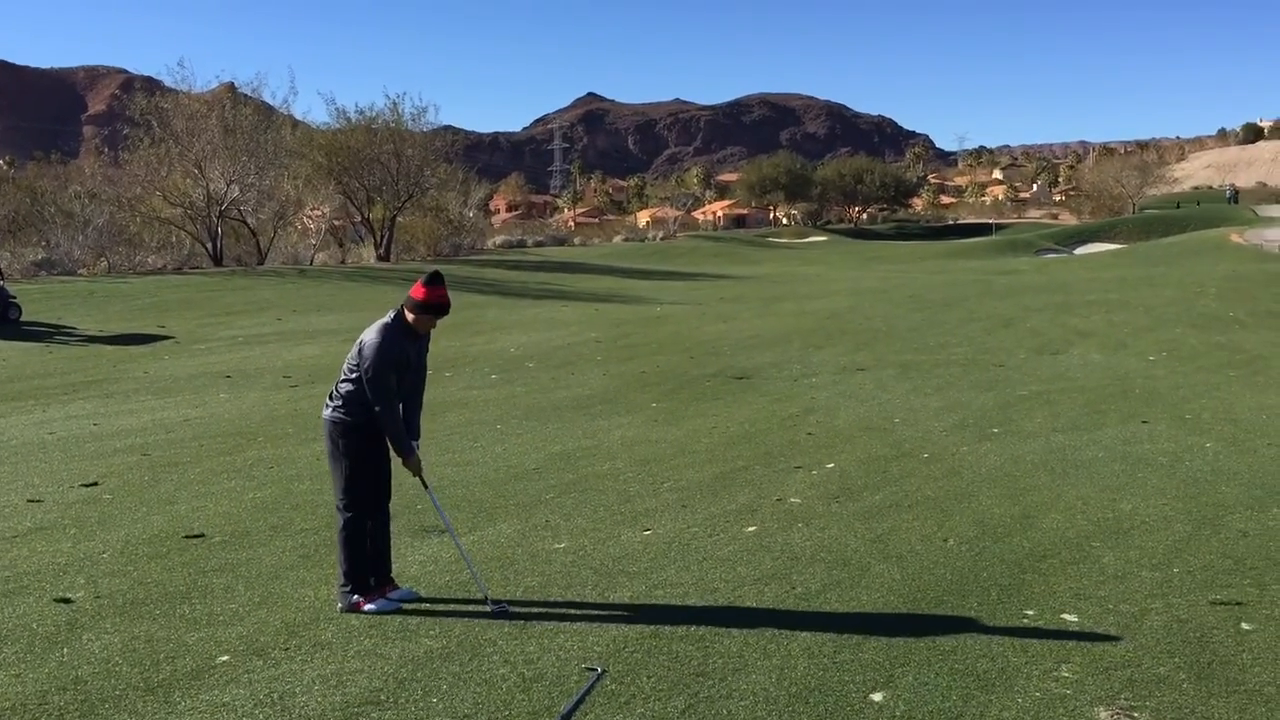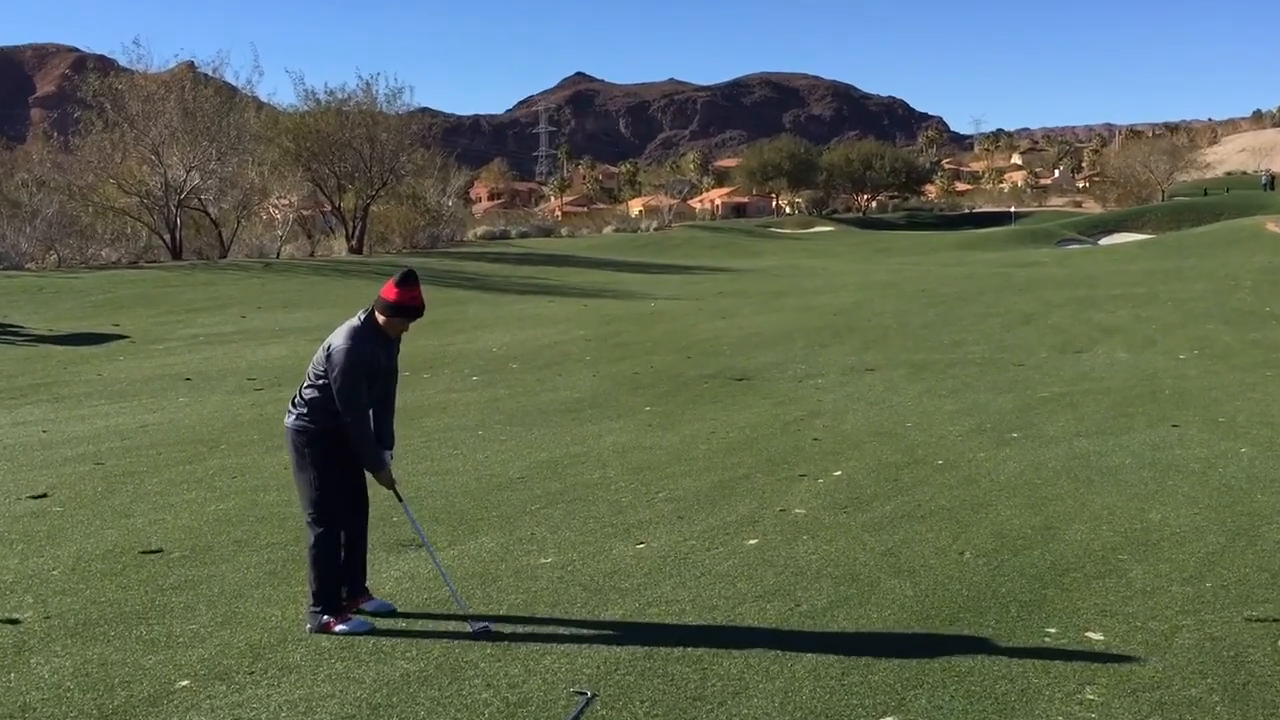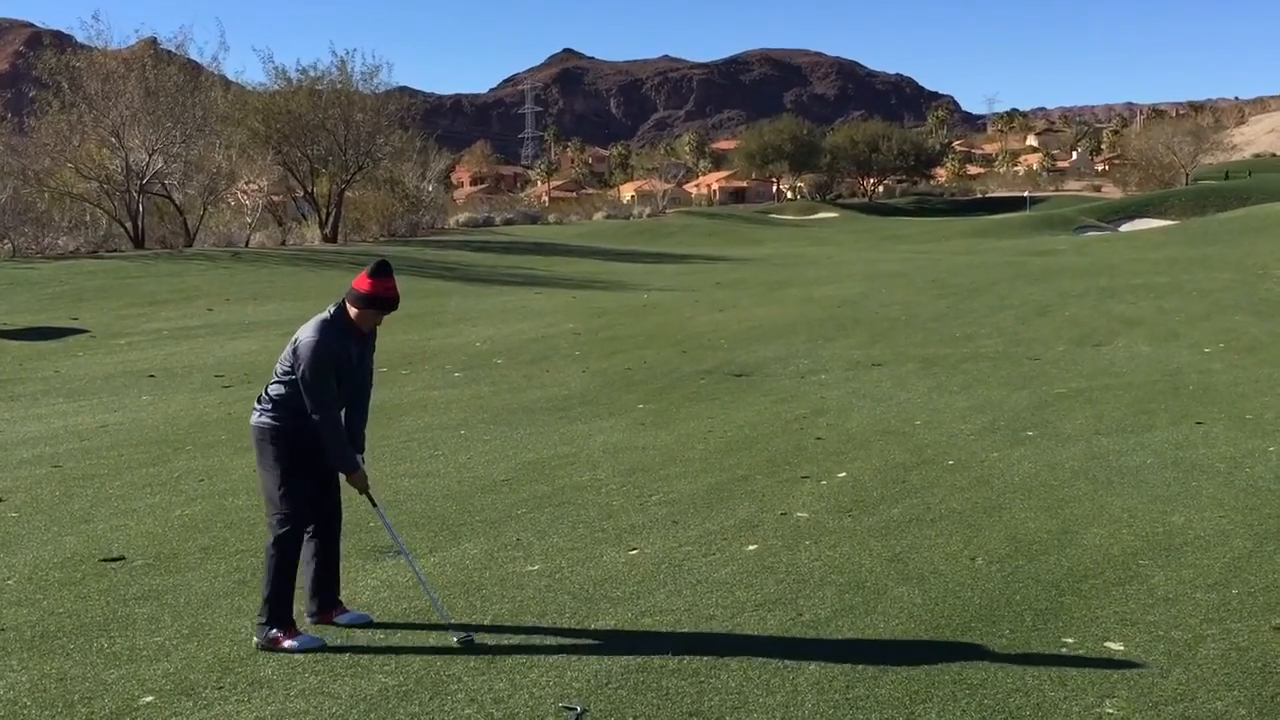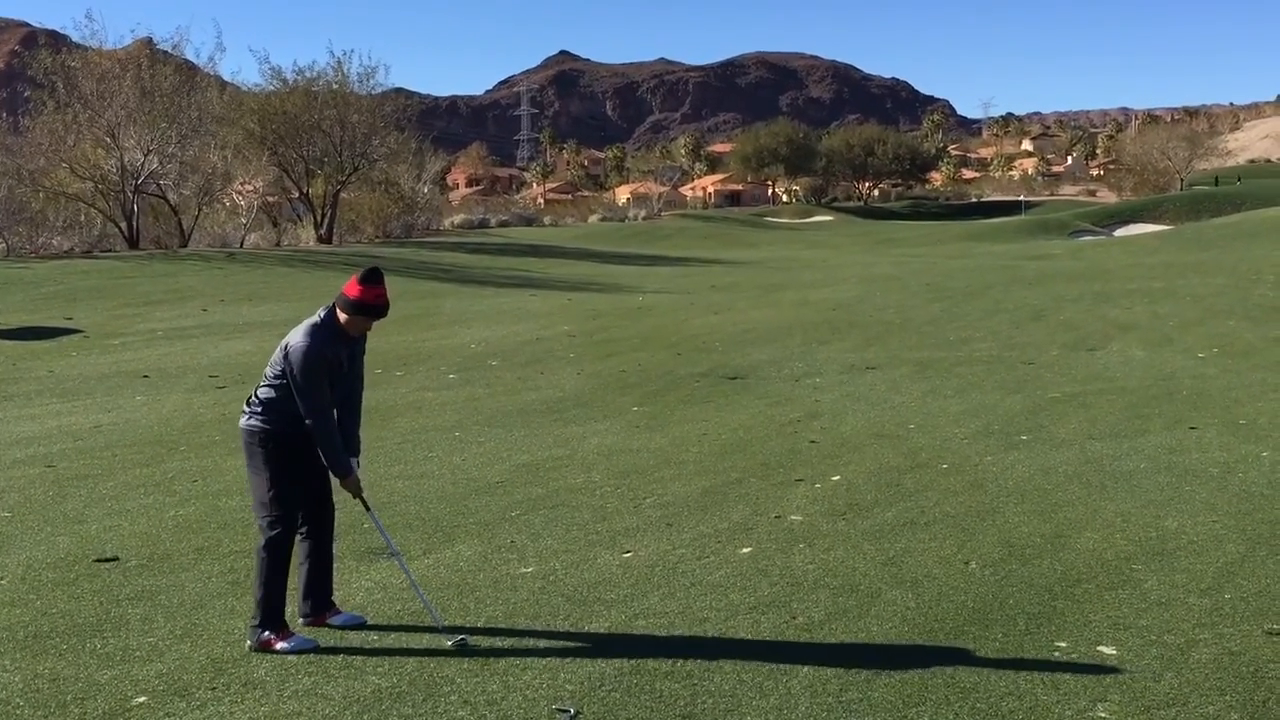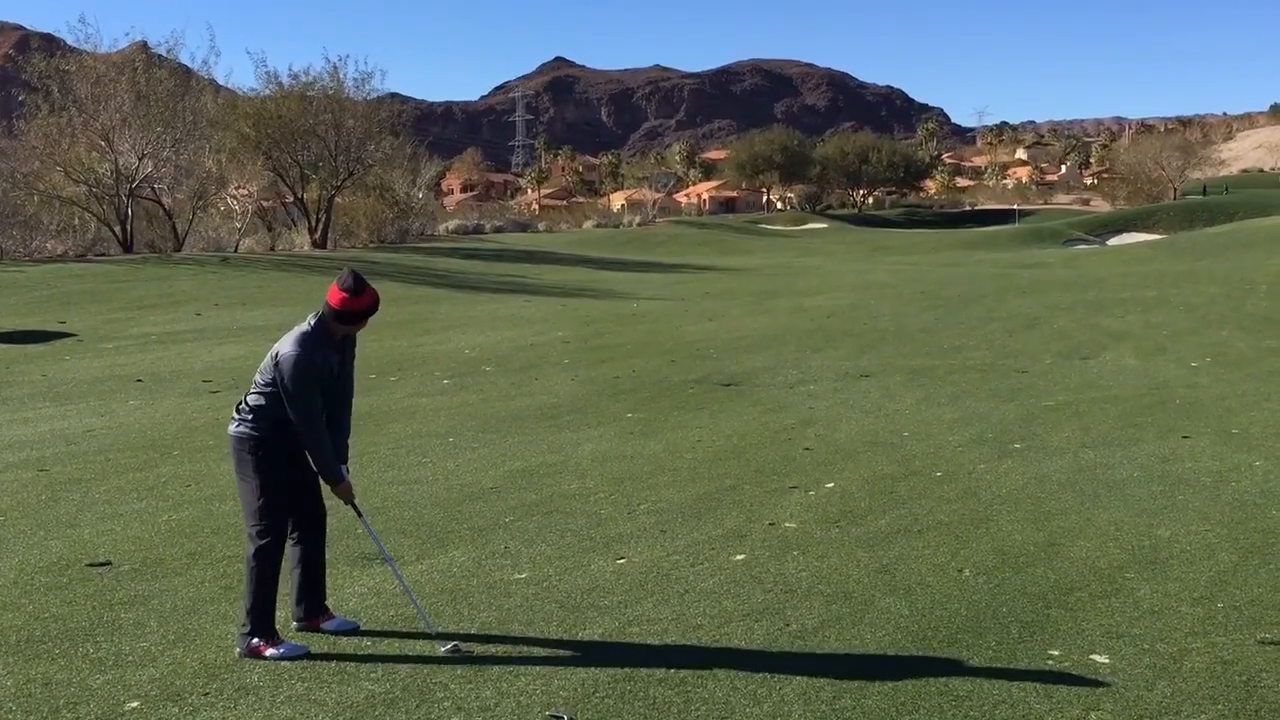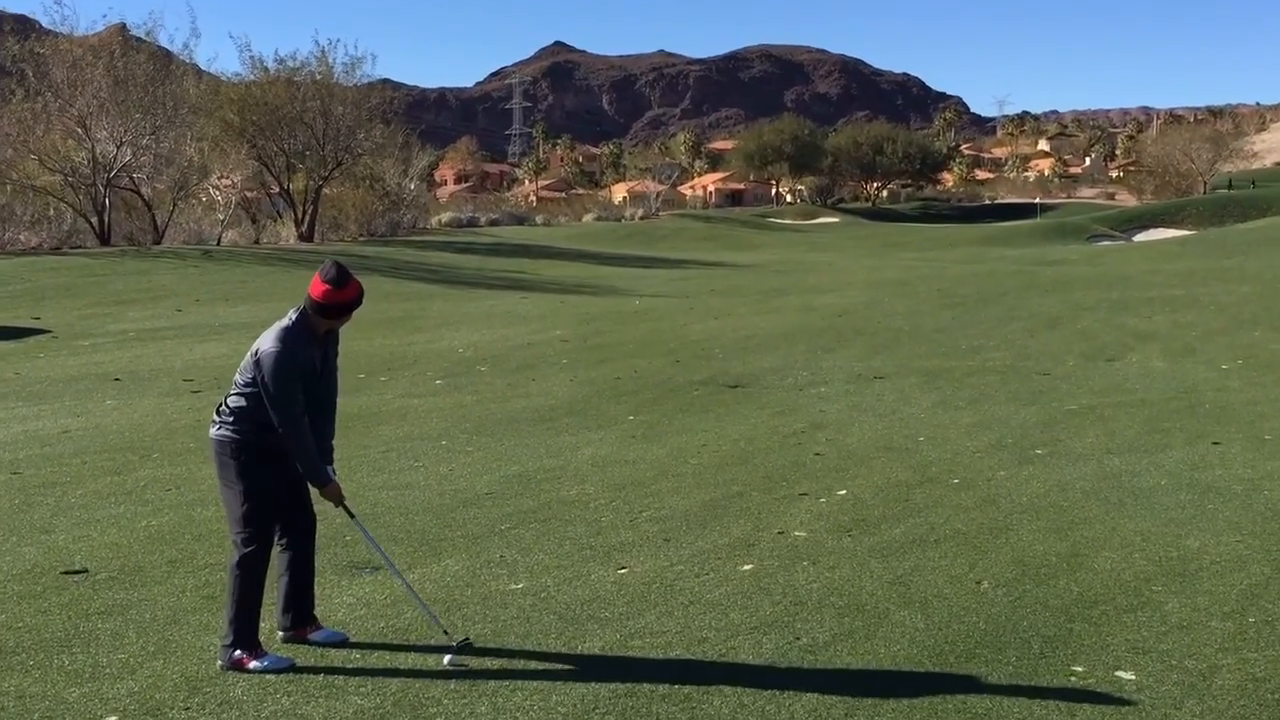
dt=0.5s
person 1, frame 1
left shoulder: (418, 335)
right shoulder: (379, 341)
left elbow: (413, 391)
right elbow: (385, 404)
left wrist: (412, 442)
right wrist: (405, 451)
left hip: (371, 424)
right hip: (347, 424)
left knee: (378, 504)
right knee: (355, 508)
left ankle: (380, 581)
right ankle: (353, 592)
person 1, frame 2
left shoulder: (387, 337)
right shoulder: (350, 346)
left elbow: (384, 396)
right elbow: (354, 413)
left wrist: (385, 451)
right wrist: (376, 466)
left hip: (339, 430)
right hip: (312, 432)
left knee: (355, 510)
right knee: (326, 520)
left ankle: (353, 593)
right ankle: (324, 611)
person 1, frame 3
left shoulder: (363, 332)
right shoulder: (316, 340)
left elbow: (358, 395)
right elbow: (324, 411)
left wrist: (355, 453)
right wrist: (349, 466)
left hip: (310, 431)
right hip: (279, 430)
left knee: (327, 516)
right knee: (290, 524)
left ankle: (324, 604)
right ankle: (273, 625)
person 1, frame 4
left shoulder: (352, 335)
right shoulder: (307, 345)
left elbow: (349, 398)
right elbow: (318, 415)
left wrist: (351, 458)
right wrist: (342, 471)
left hip: (299, 433)
right hip: (268, 434)
left knee: (320, 516)
right knee: (280, 526)
left ankle: (317, 607)
right ankle: (266, 628)
person 1, frame 5
left shoulder: (342, 340)
right shoulder: (298, 353)
left elbow: (339, 404)
right elbow: (309, 422)
left wrist: (340, 464)
right wrist: (334, 478)
left hip: (288, 439)
right hip: (258, 440)
left knee: (311, 521)
right knee: (270, 534)
left ankle: (311, 611)
right ankle: (256, 634)
person 1, frame 6
left shoulder: (325, 336)
right shoulder: (279, 349)
left elbow: (322, 403)
right elbow: (291, 422)
left wrist: (325, 464)
right wrist: (321, 479)
left hip: (273, 442)
right hip: (241, 444)
left knee: (300, 525)
right knee: (255, 541)
left ankle: (297, 621)
right ankle: (238, 647)
